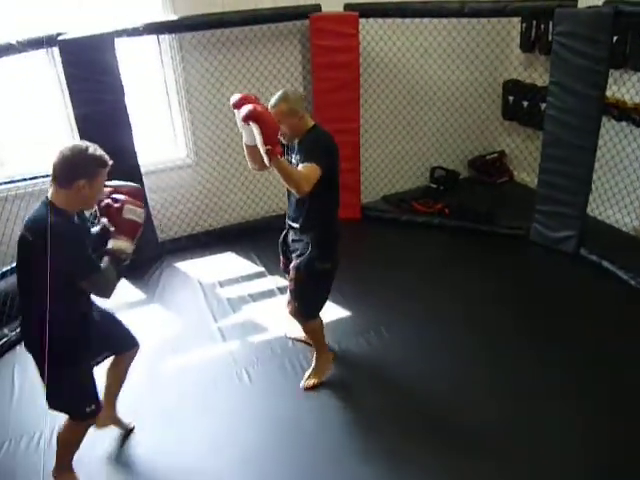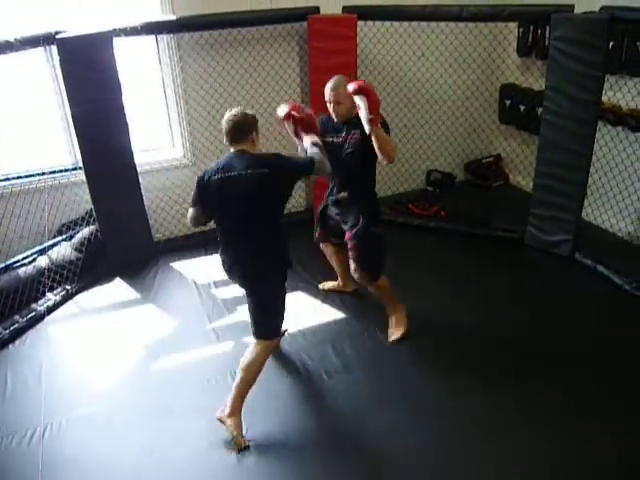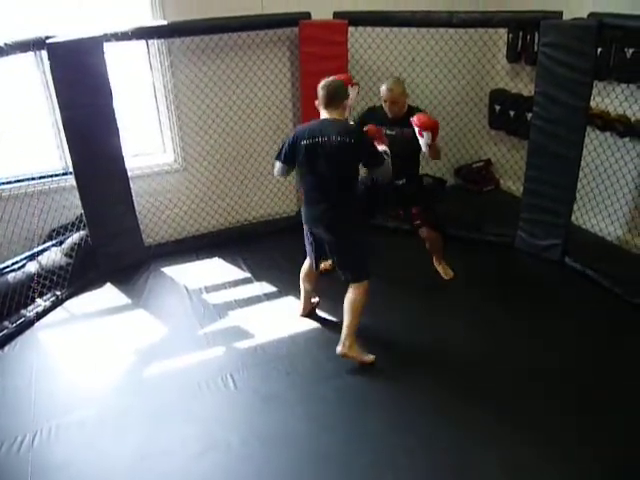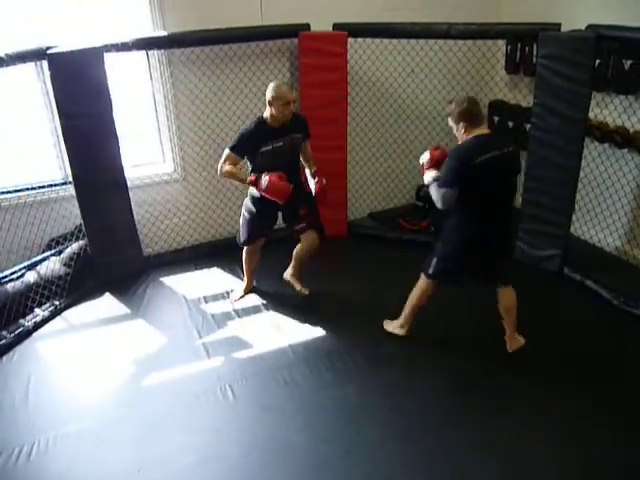
dt=1s
person 1, frame 1
left shoulder: (67, 213)
right shoulder: (50, 230)
left elbow: (85, 248)
right elbow: (103, 286)
left wrist: (110, 227)
right wrist: (123, 237)
left hip: (80, 315)
right hip: (56, 334)
left knee: (127, 347)
right knee: (82, 412)
left ankle: (108, 411)
person 1, frame 2
left shoulder: (210, 174)
right shoulder: (270, 165)
left elbow: (195, 220)
right elbow: (321, 167)
right wrist: (308, 136)
left hip: (233, 261)
right hip: (264, 263)
right knee: (266, 340)
left ankle: (271, 327)
right ankle: (231, 410)
person 1, frame 3
left shoulder: (301, 134)
right shoulder: (354, 136)
left elbow: (280, 172)
right elbow: (384, 175)
right wrist: (381, 152)
left hip: (312, 215)
right hip: (344, 219)
left knee: (312, 261)
right knee: (359, 281)
left ankle: (306, 304)
right ankle: (348, 342)
person 1, frame 4
left shoulder: (461, 153)
right shoulder: (509, 147)
left elbow: (444, 202)
left wrist: (432, 178)
left hip: (463, 233)
right hip: (498, 231)
left knee: (430, 277)
right knee: (503, 283)
left ankle: (402, 324)
right ankle: (512, 337)
person 2, frame 1
left shoulder: (319, 142)
right shoulder: (293, 139)
left elbow: (301, 186)
right elbow: (260, 165)
left wrist: (272, 151)
right wrist: (249, 133)
left hip: (316, 236)
right hip: (297, 228)
left knee: (299, 306)
right knee: (297, 285)
left ankle: (322, 358)
right ankle: (311, 334)
person 2, frame 2
left shoulder: (371, 121)
right shoulder: (325, 122)
left elbow: (389, 158)
left wrist: (372, 124)
left hip: (359, 205)
right hip: (334, 199)
left knee: (362, 270)
right knee: (326, 240)
left ankle: (396, 312)
right ankle: (344, 281)
person 2, frame 3
right shoulder: (372, 114)
left elbow: (435, 156)
left wrist: (429, 142)
left hip: (407, 184)
left knee: (429, 231)
left ankle: (439, 261)
person 2, frame 4
left shoulder: (299, 122)
right shoulder: (252, 133)
right elbow: (223, 167)
left wrist: (313, 171)
right wrist: (255, 180)
left hip: (294, 188)
right hip: (262, 193)
left knee: (312, 237)
right knee: (253, 242)
left ankle: (293, 272)
right ankle: (248, 283)
